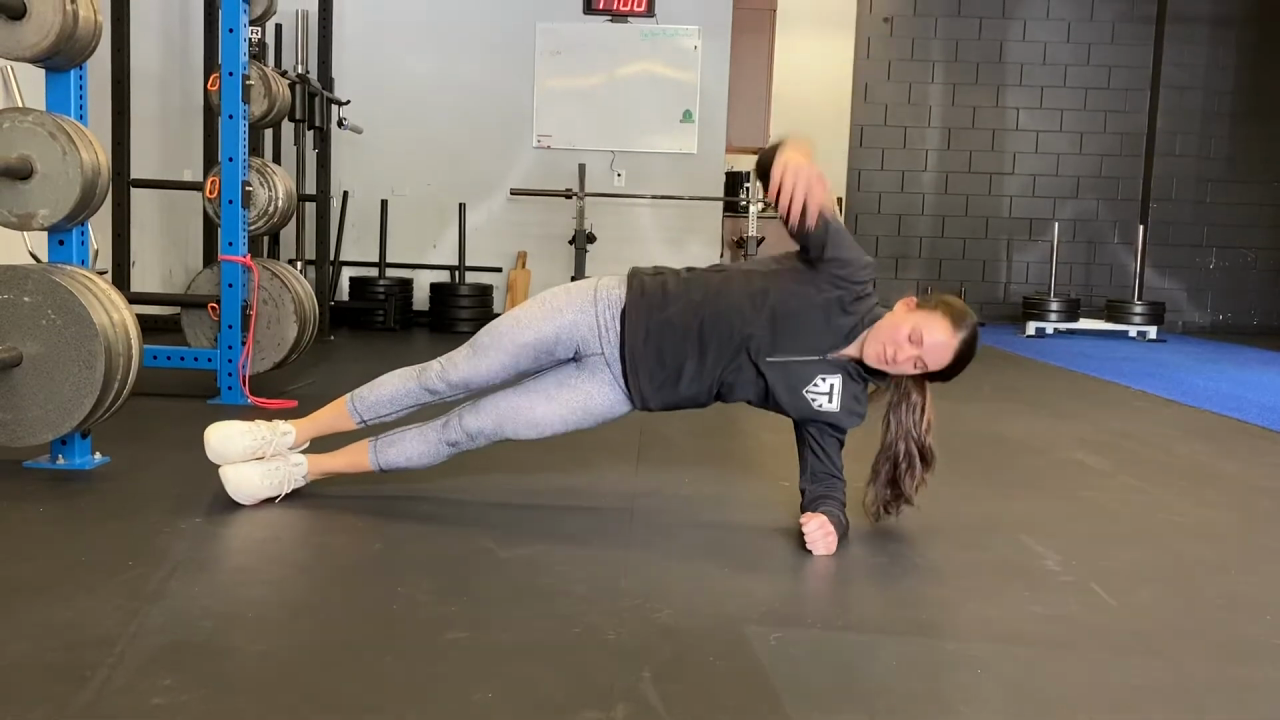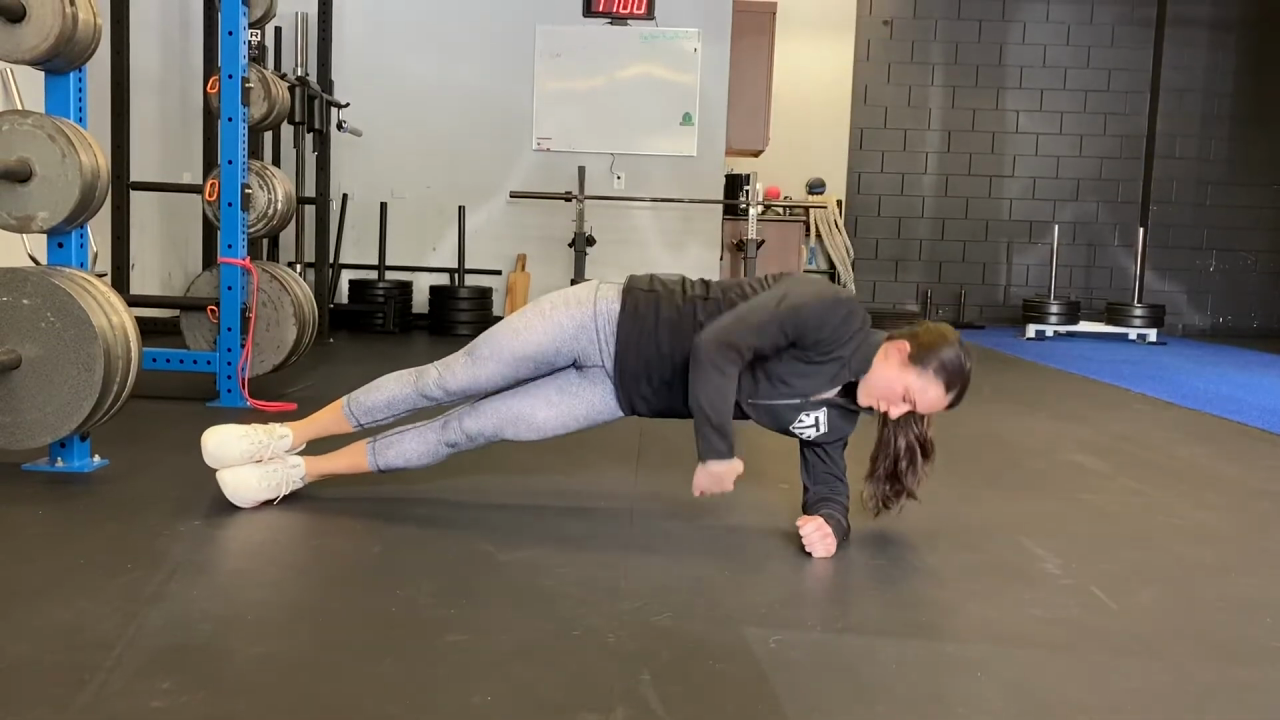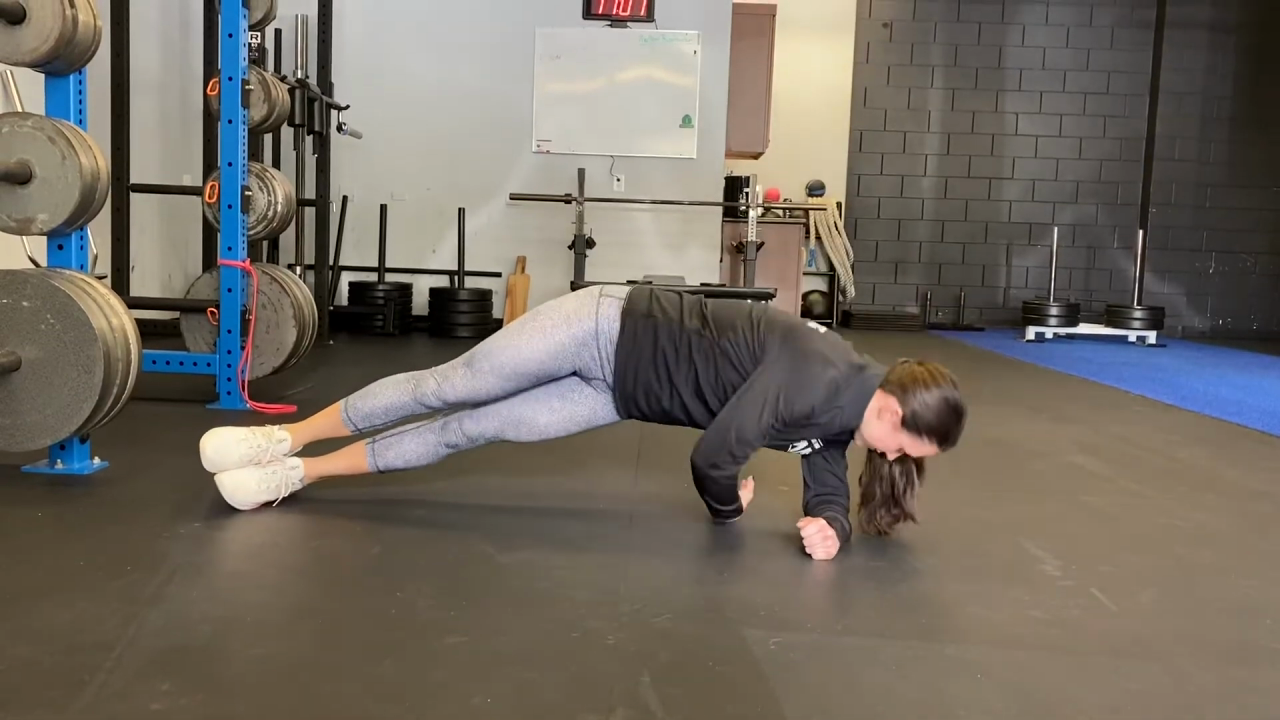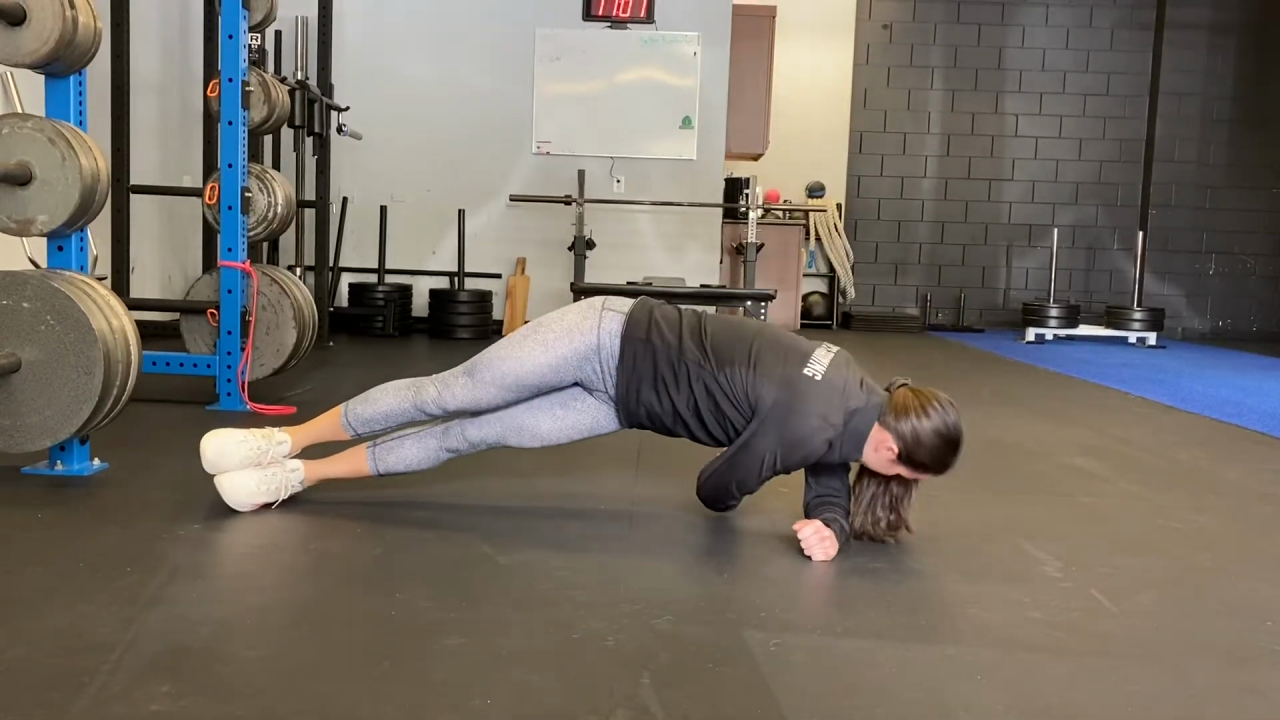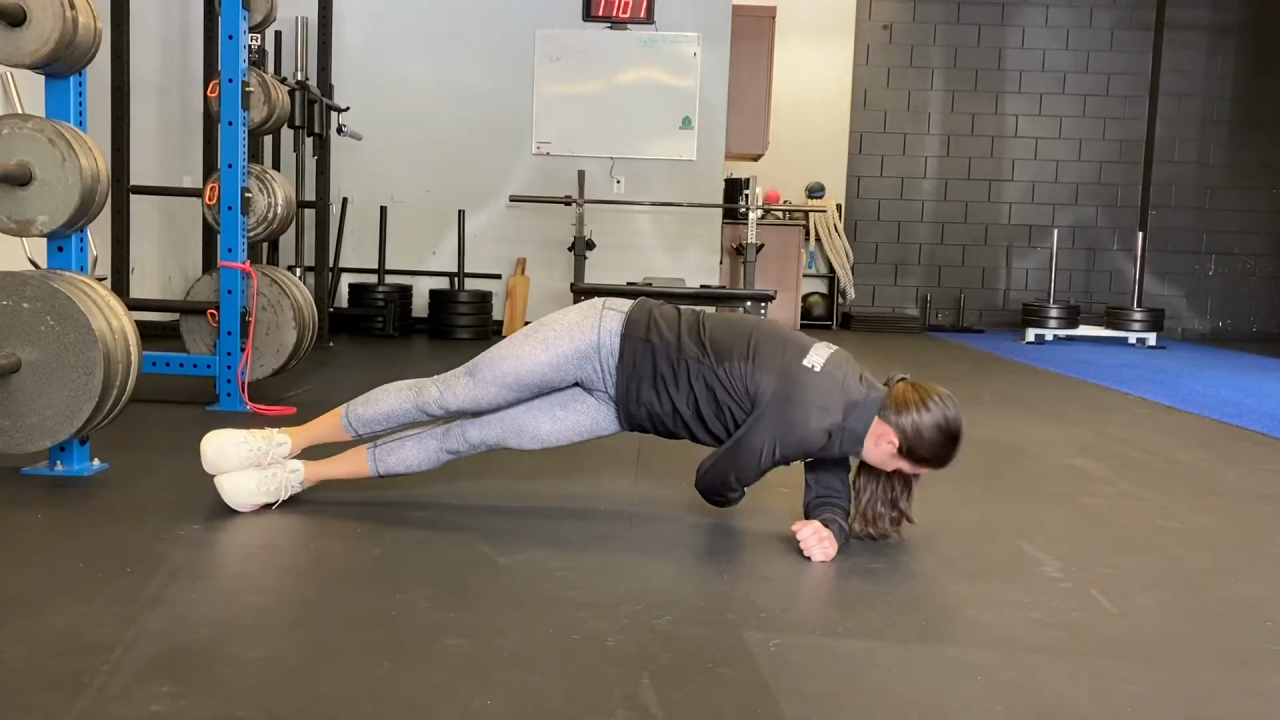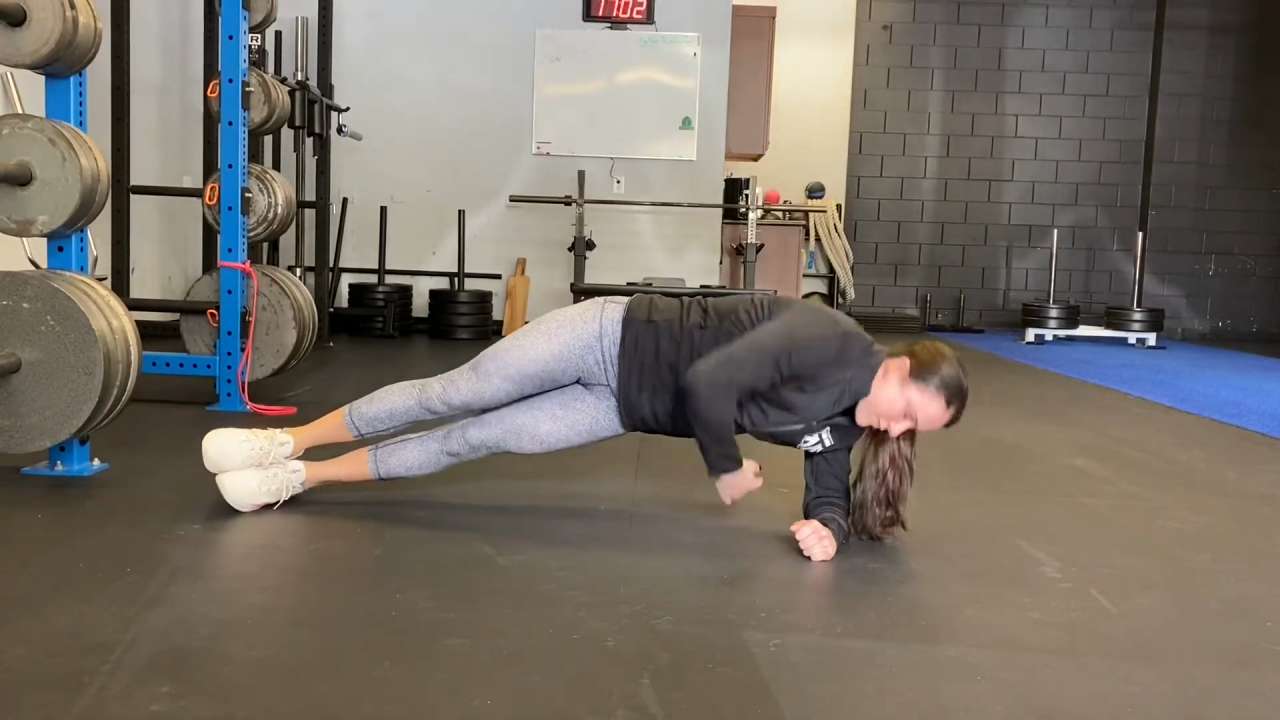
dt=0.3s
person 1, frame 1
left shoulder: (835, 398)
right shoulder: (847, 280)
left elbow: (822, 472)
right elbow: (775, 187)
left wrist: (824, 513)
right wrist: (793, 156)
left hip: (629, 386)
right hip: (616, 307)
left knee: (468, 430)
right knee: (448, 378)
left ankle: (300, 470)
right ankle: (287, 435)
person 1, frame 2
left shoulder: (835, 412)
right shoulder: (834, 315)
left elbow: (825, 477)
right elbow: (716, 344)
left wrist: (824, 520)
right wrist: (717, 449)
left hip: (623, 393)
right hip: (611, 320)
left knee: (469, 429)
right knee: (445, 383)
left ankle: (300, 473)
right ankle: (287, 435)
person 1, frame 3
left shoulder: (838, 415)
right shoulder: (819, 374)
left elbow: (824, 477)
right elbow: (712, 461)
left wrist: (828, 525)
right wrist: (729, 509)
left hip: (616, 396)
right hip: (609, 328)
left knee: (468, 431)
right knee: (445, 388)
left ankle: (297, 475)
right ankle: (283, 438)
person 1, frame 4
left shoulder: (852, 404)
right shoulder: (813, 418)
left elbow: (828, 484)
right elbow: (718, 489)
left wrist: (828, 526)
left hip: (617, 404)
right hip: (612, 340)
left knee: (466, 436)
right knee: (445, 396)
left ankle: (299, 475)
right ankle: (285, 438)
person 1, frame 5
left shoulder: (850, 409)
right shoulder: (816, 405)
left elbow: (828, 481)
right elbow: (716, 479)
left wrist: (826, 525)
right wrist: (736, 491)
left hip: (620, 408)
right hip: (611, 341)
left knee: (469, 437)
right knee: (446, 396)
left ankle: (300, 475)
right ankle: (285, 439)
person 1, frame 6
left shoulder: (840, 418)
right shoulder: (835, 341)
left elbow: (828, 477)
right elbow: (707, 380)
left wrist: (825, 524)
right wrist: (728, 470)
left hip: (622, 408)
right hip: (612, 337)
left knee: (469, 440)
right knee: (447, 397)
left ankle: (298, 478)
right ankle: (286, 441)
